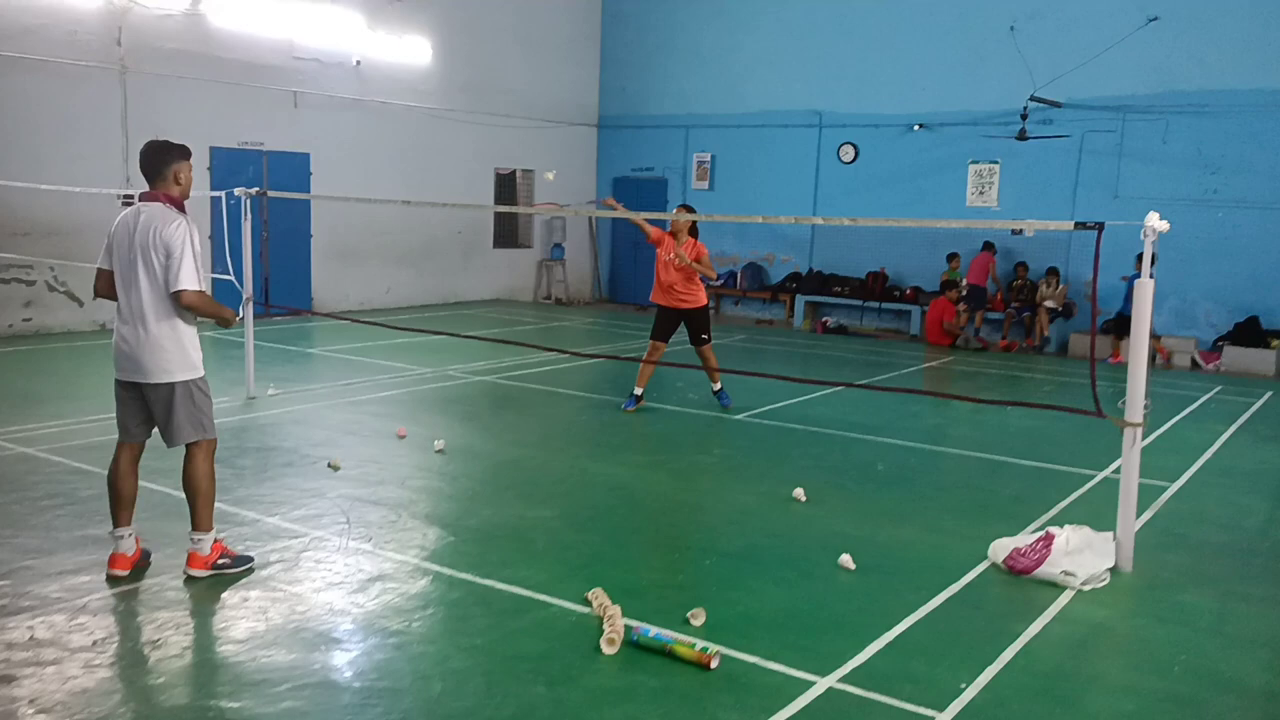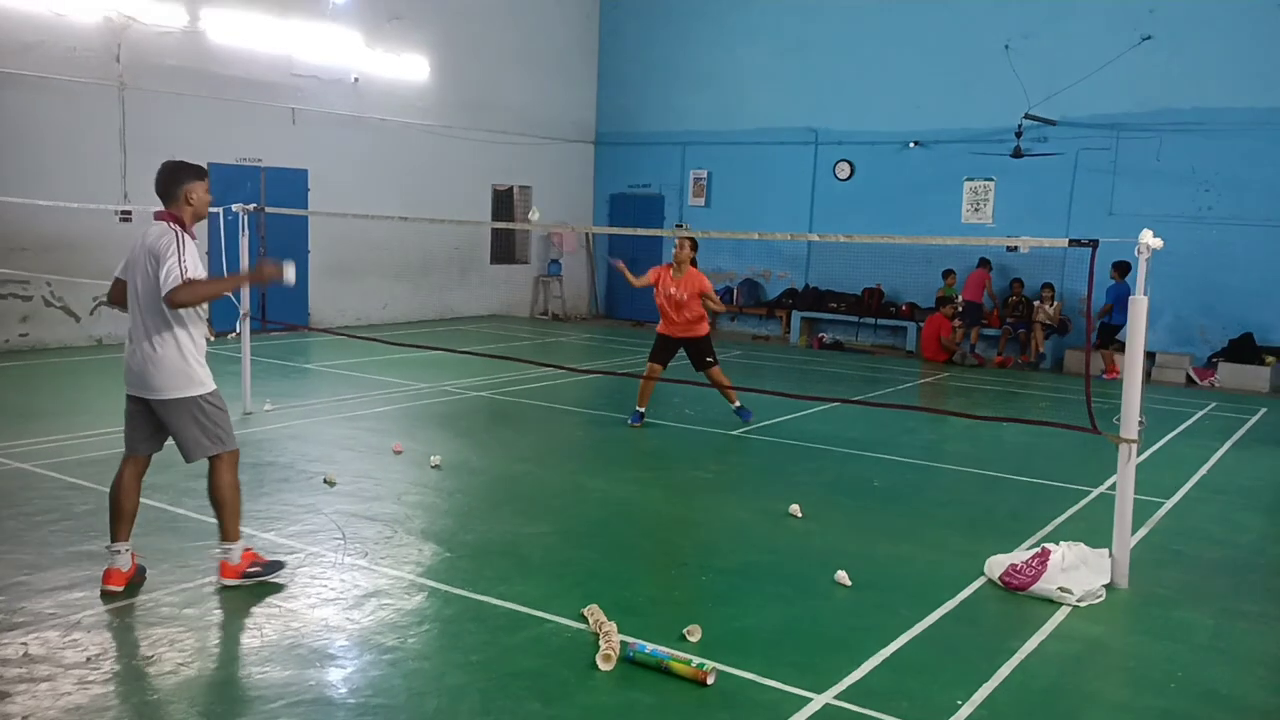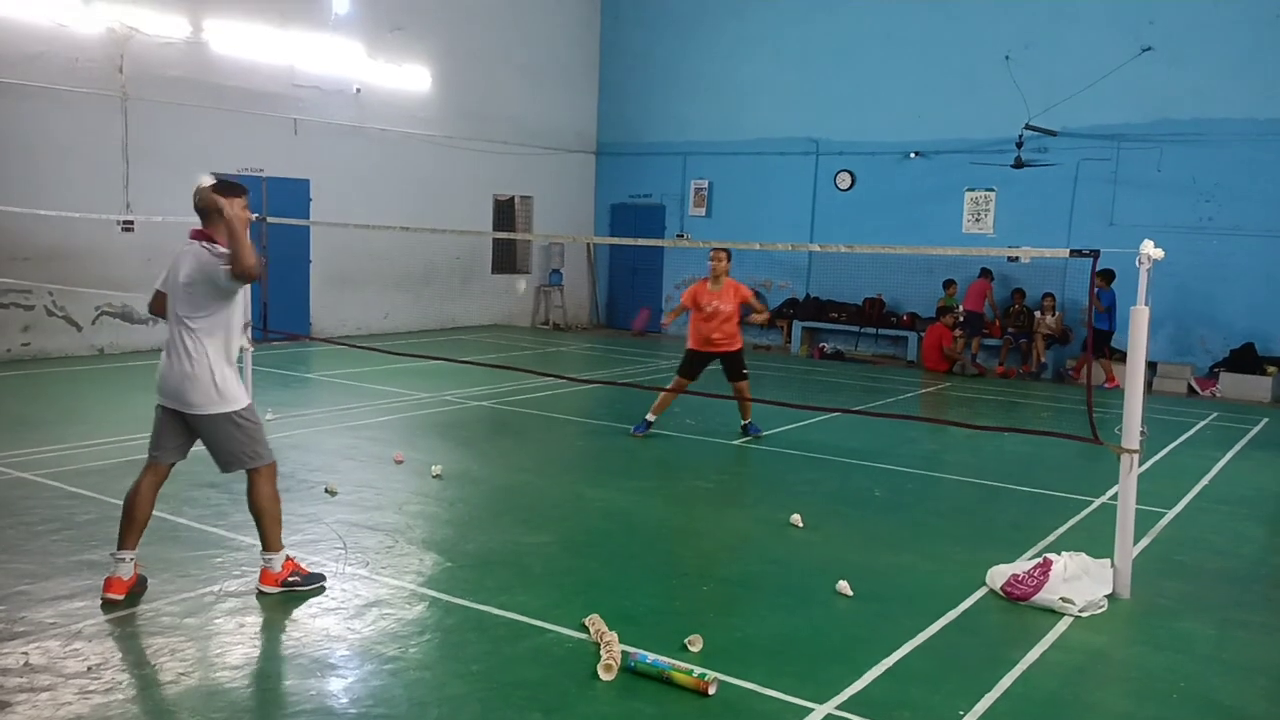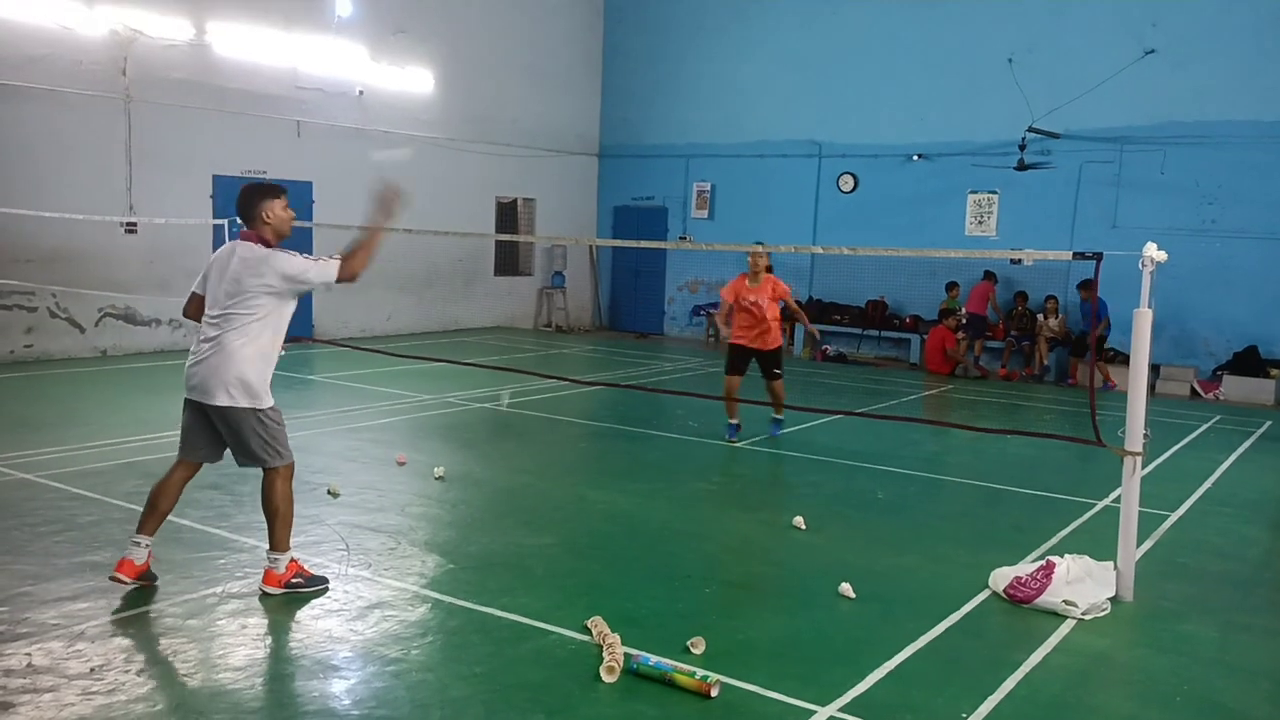
dt=0.2s
person 1, frame 1
left shoulder: (123, 221)
right shoulder: (176, 224)
left elbow: (104, 287)
right elbow: (188, 298)
right wrist: (224, 315)
left hip: (130, 357)
right hip: (173, 360)
left knee: (130, 447)
right knee: (201, 445)
left ankle: (124, 549)
right ankle: (203, 551)
person 1, frame 2
left shoulder: (148, 238)
right shoulder: (176, 240)
left elbow: (116, 296)
right elbow: (180, 295)
right wrist: (244, 279)
left hip: (142, 374)
right hip: (181, 376)
left knee: (135, 461)
right knee: (224, 457)
left ankle: (118, 565)
right ankle: (235, 558)
person 1, frame 3
left shoulder: (187, 255)
right shoulder: (214, 262)
left elbow: (158, 306)
right elbow: (248, 270)
right wrist: (225, 214)
left hip: (173, 387)
right hip: (212, 392)
left knee: (155, 471)
right knee: (262, 469)
left ankle: (121, 574)
right ankle: (276, 567)
person 1, frame 4
left shoulder: (222, 255)
right shoulder: (280, 264)
left elbow: (192, 310)
right elbow: (350, 269)
right wrist: (381, 217)
left hip: (200, 380)
right hip: (240, 388)
left knee: (185, 465)
right knee: (279, 469)
left ankle: (134, 557)
right ankle: (279, 569)
person 2, frame 1
left shoulder: (697, 248)
right shoulder: (662, 238)
left elbow: (713, 276)
right elbow: (640, 223)
left wrist: (689, 262)
right wrist: (617, 207)
left hip: (694, 305)
right hip: (666, 304)
left knee: (704, 351)
right knee: (655, 349)
left ankle: (718, 389)
right ankle: (637, 394)
person 2, frame 2
left shoulder: (698, 279)
right shoulder: (660, 272)
left elbow: (719, 306)
right elbow: (637, 283)
left wrist: (712, 306)
right wrist: (623, 270)
left hip: (696, 333)
right hip: (668, 332)
left knee: (715, 376)
right knee: (652, 371)
left ankle: (737, 406)
right ankle: (639, 411)
person 2, frame 3
left shoulder: (738, 290)
right shoulder: (696, 289)
left elbow: (763, 312)
right elbow: (677, 311)
left wrist: (760, 317)
right wrist: (667, 320)
left hip: (730, 346)
right hip: (699, 345)
left knee: (741, 388)
right knee: (678, 384)
left ankle: (747, 423)
right ankle: (649, 420)
person 2, frame 4
left shoulder: (776, 285)
right shoulder: (735, 284)
left elbow: (794, 309)
right elbow: (721, 312)
left wrist: (808, 326)
right wrist: (722, 327)
left hip: (769, 342)
right hip: (740, 340)
left knee: (774, 386)
right knee: (731, 384)
left ankle: (778, 416)
right ankle: (733, 423)
